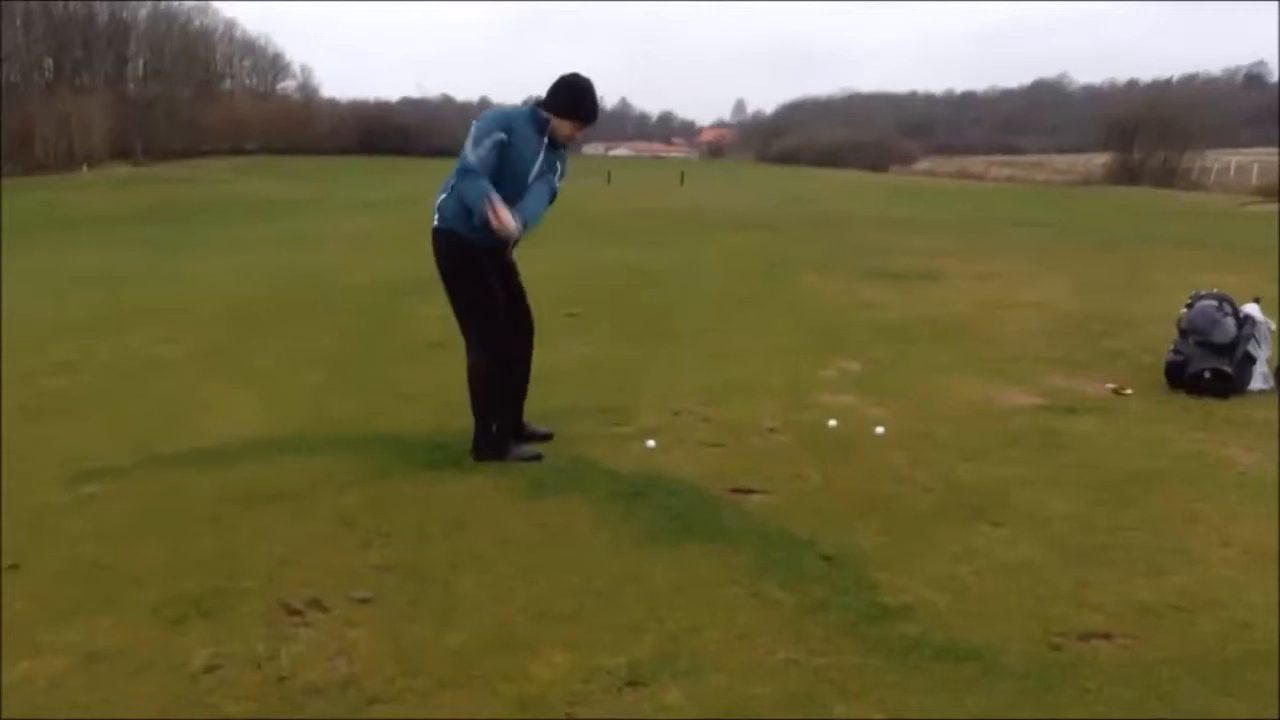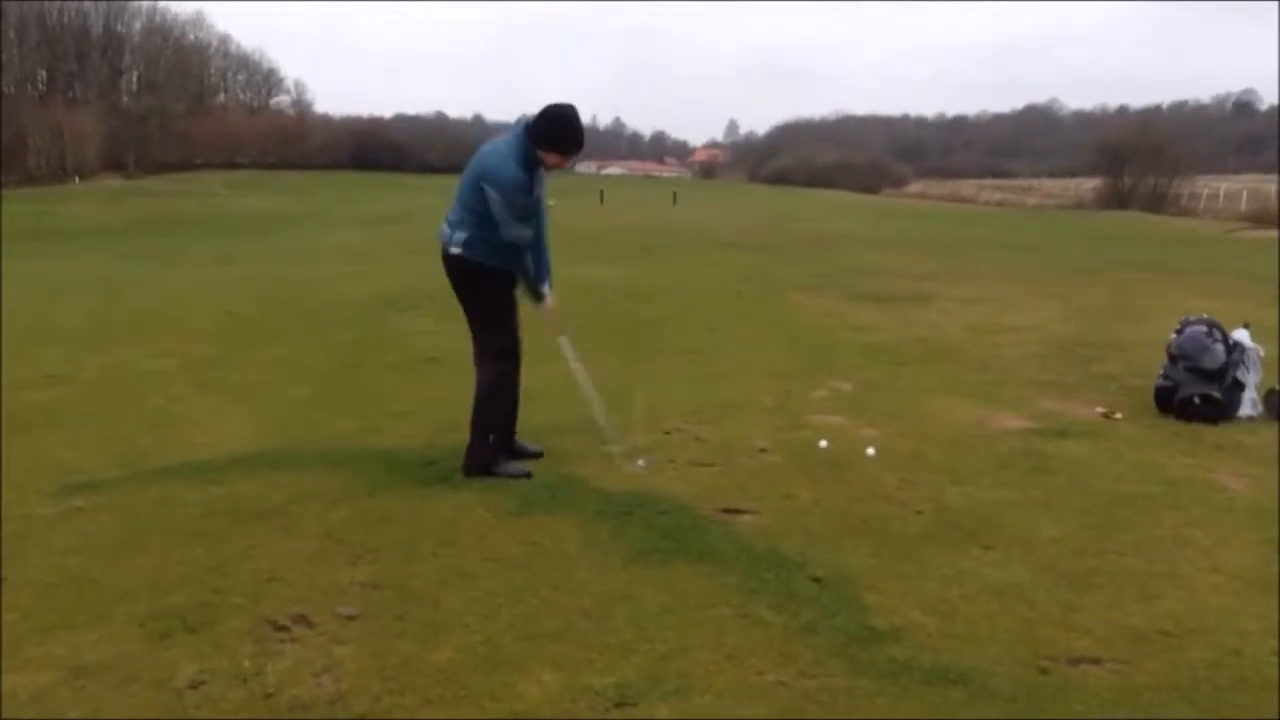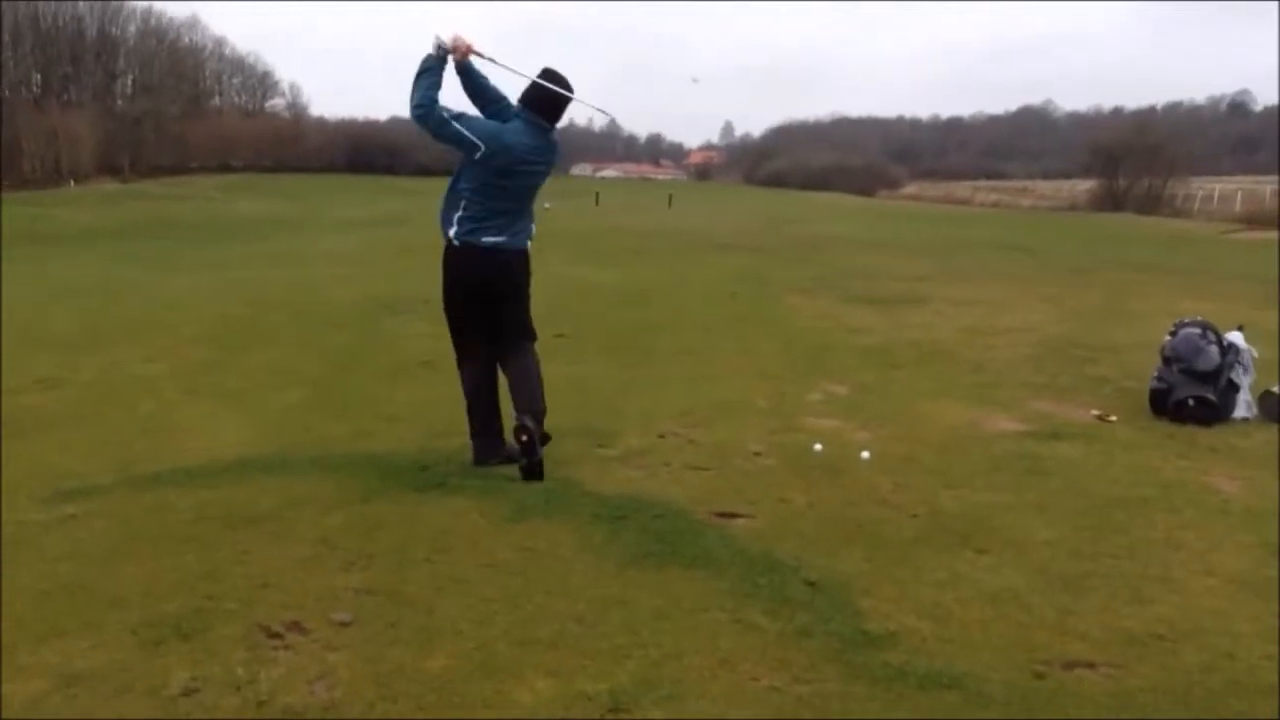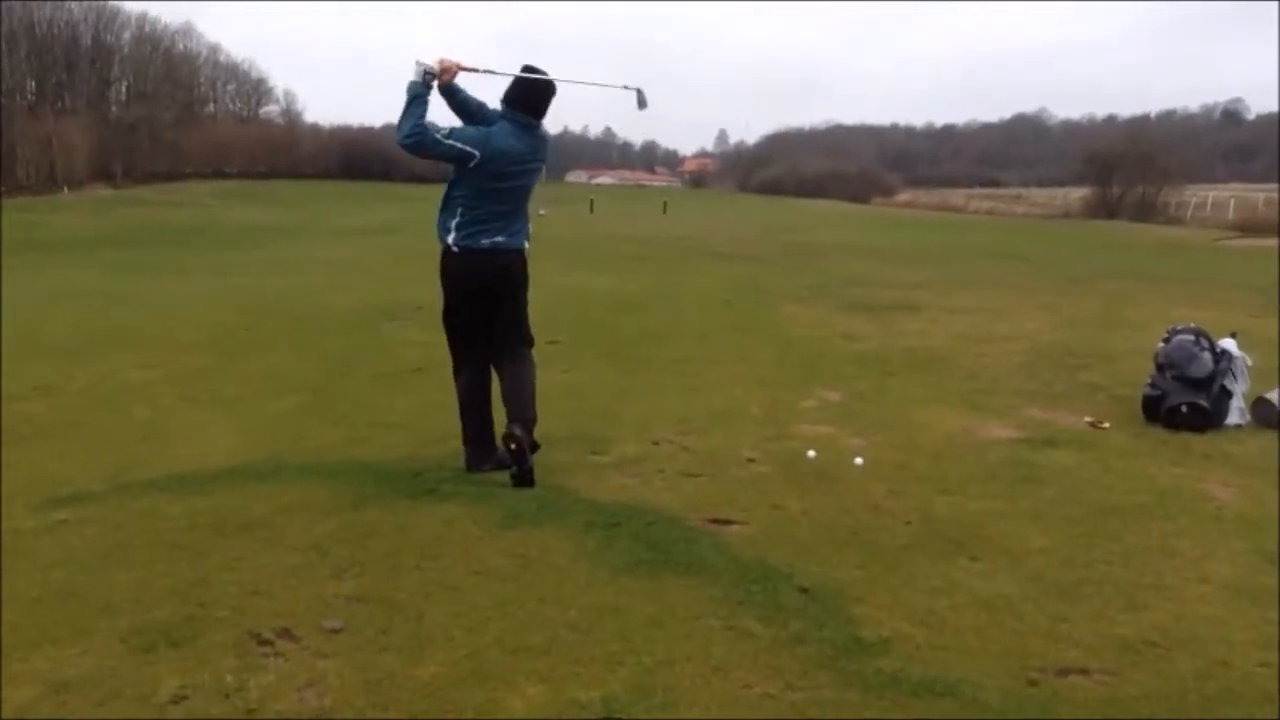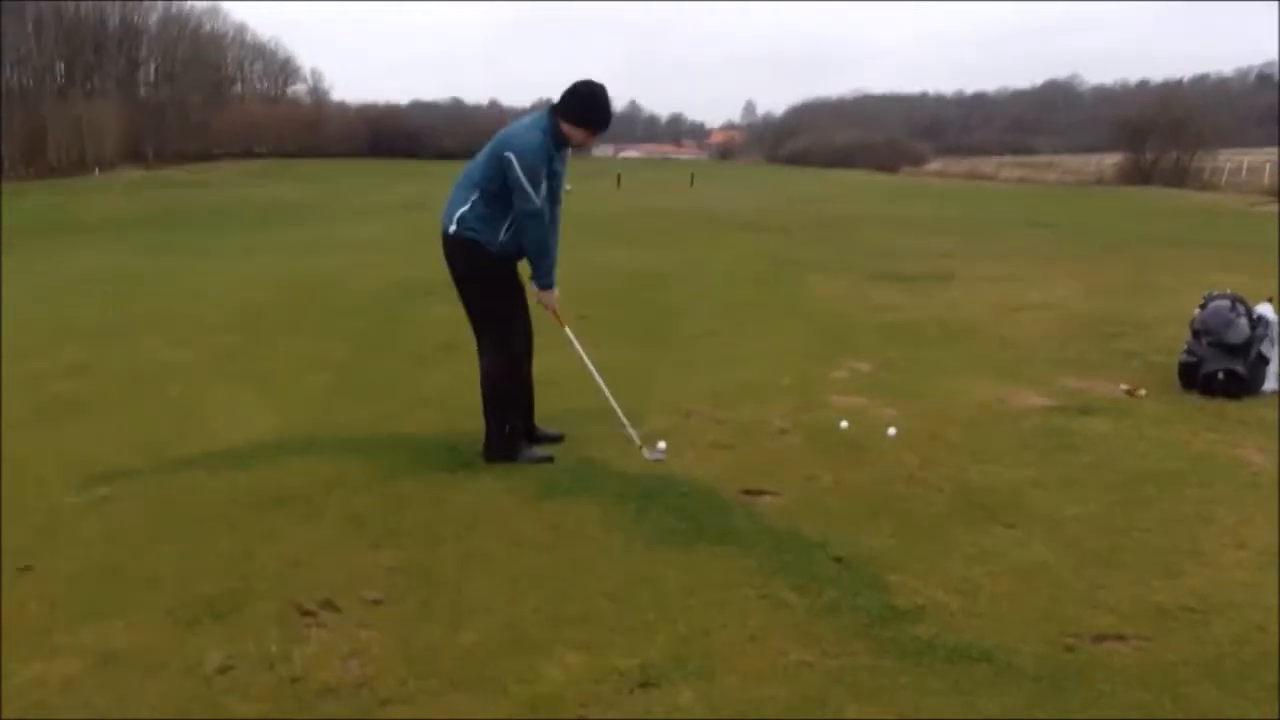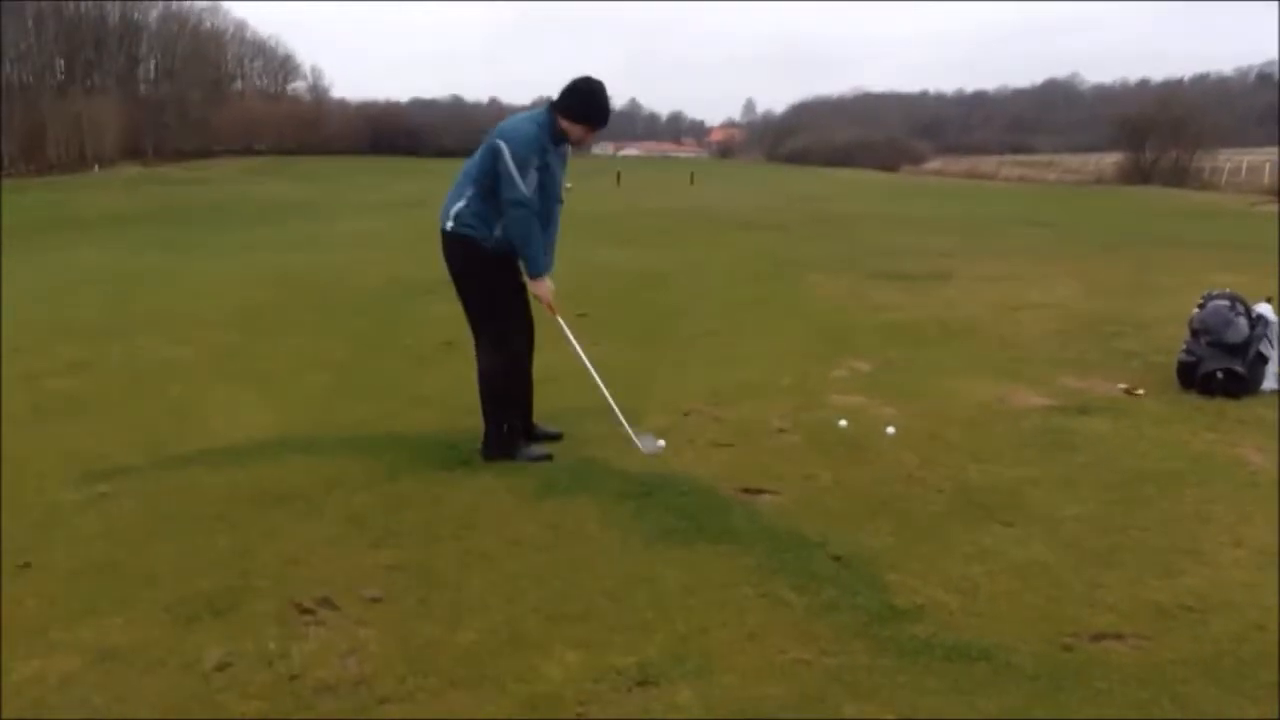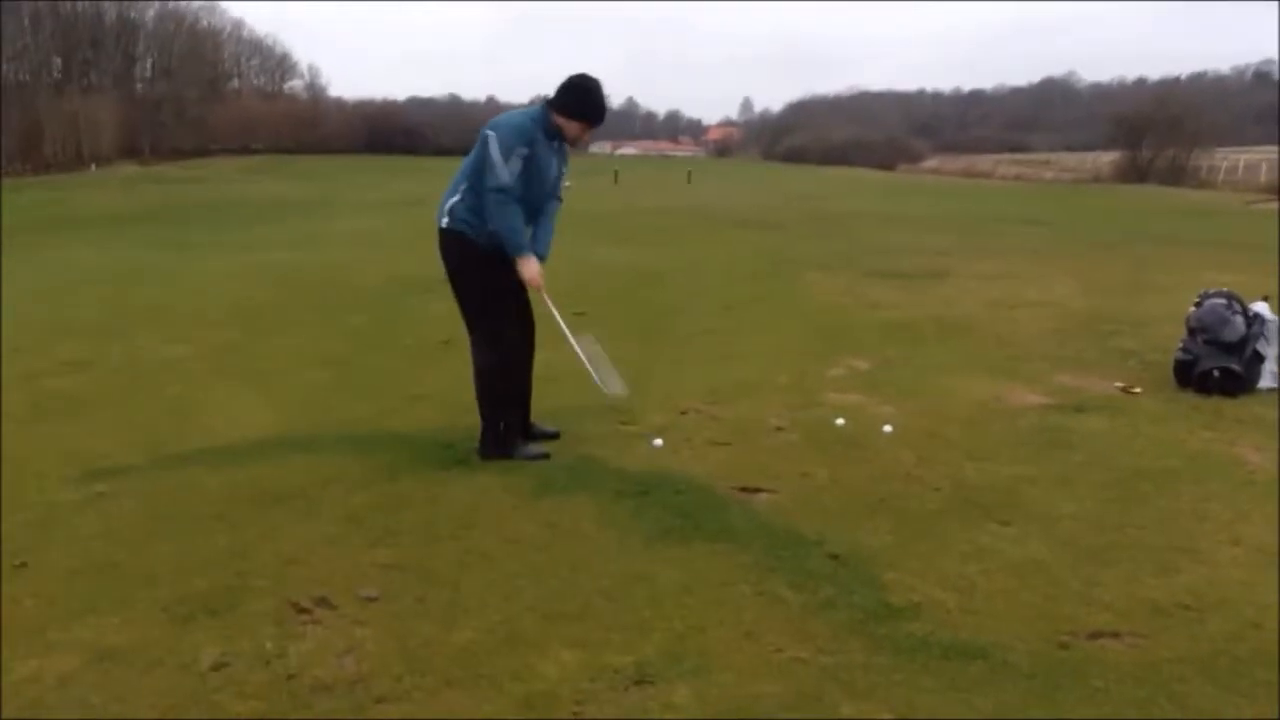
dt=0.5s
person 1, frame 1
left shoulder: (555, 154)
right shoulder: (500, 123)
left elbow: (541, 195)
right elbow: (470, 175)
left wrist: (517, 221)
right wrist: (490, 205)
left hip: (493, 246)
right hip: (459, 237)
left knee: (517, 332)
right knee: (489, 338)
left ankle: (509, 423)
right ankle: (491, 440)
person 1, frame 2
left shoulder: (520, 149)
right shoulder: (502, 170)
left elbow: (533, 226)
right elbow: (514, 237)
left wrist: (544, 283)
right wrist: (539, 289)
left hip: (467, 257)
right hip: (480, 262)
left knee: (495, 348)
right knee: (501, 352)
left ankle: (496, 441)
right ankle: (483, 455)
person 1, frame 3
left shoulder: (493, 138)
right shoulder: (548, 149)
left elbow: (424, 112)
right elbow: (502, 108)
left wrist: (439, 57)
right wrist: (465, 64)
left hip: (465, 256)
right hip: (512, 258)
left knee: (474, 353)
right knee: (518, 345)
left ankle: (487, 443)
right ankle: (530, 418)
person 1, frame 4
left shoulder: (490, 142)
right shoulder: (534, 142)
left elbow: (412, 137)
left wrist: (421, 82)
right wrist: (449, 87)
left hip: (468, 261)
right hip: (510, 259)
left knee: (470, 359)
right knee: (513, 350)
left ankle: (482, 452)
right ankle: (521, 430)
person 1, frame 5
left shoulder: (551, 140)
right shoulder: (528, 144)
left elbow: (549, 212)
right elbow: (531, 217)
left wrist: (545, 275)
right wrist: (545, 281)
left hip: (493, 244)
right hip: (472, 241)
left knee: (517, 335)
right knee: (501, 341)
left ankle: (521, 425)
right ankle: (502, 441)
person 1, frame 6
left shoulder: (556, 144)
right shoulder: (521, 137)
left elbow: (549, 209)
right elbow: (520, 208)
left wrist: (543, 268)
right wrist: (537, 273)
left hip: (497, 244)
right hip: (470, 239)
left knee: (520, 334)
right knee: (499, 339)
left ankle: (520, 423)
right ankle: (501, 439)
person 1, frame 7
left shoulder: (556, 147)
right shoulder: (512, 130)
left elbow: (548, 204)
right elbow: (500, 196)
left wrist: (536, 256)
right wrist: (522, 255)
left hip: (496, 243)
right hip: (466, 237)
left knee: (520, 331)
right knee: (495, 337)
left ankle: (517, 422)
right ankle: (498, 438)
